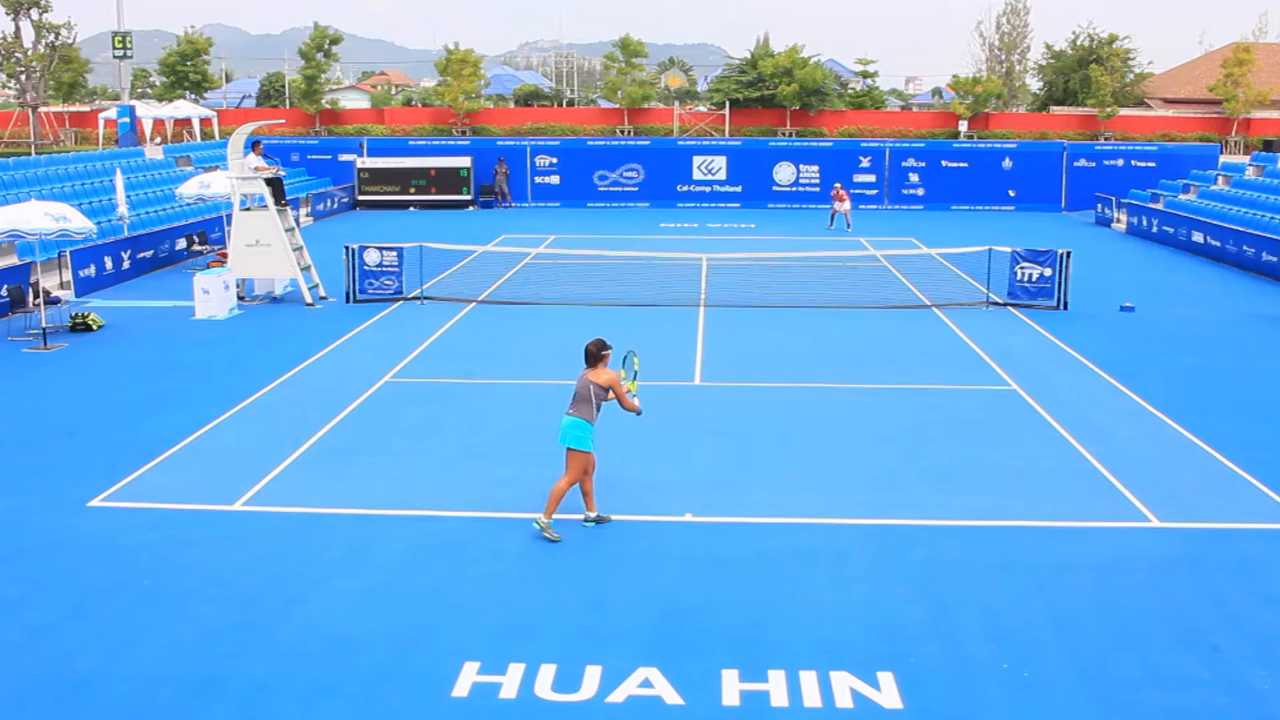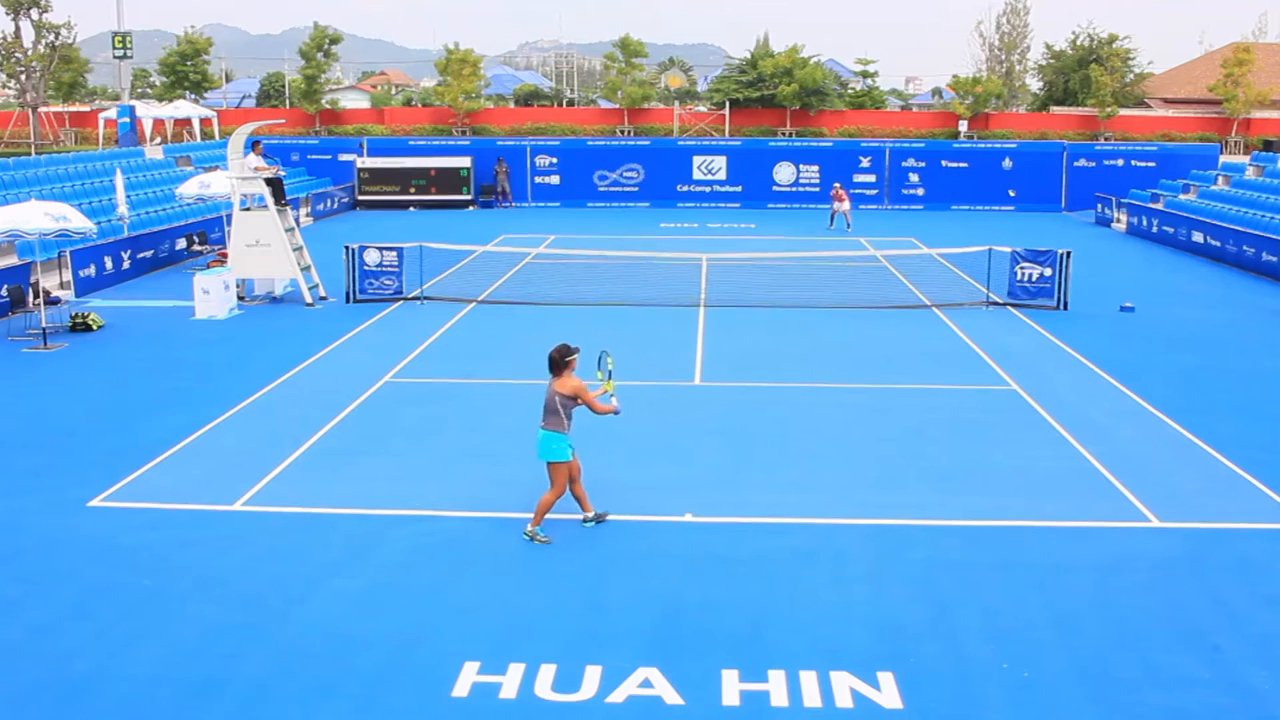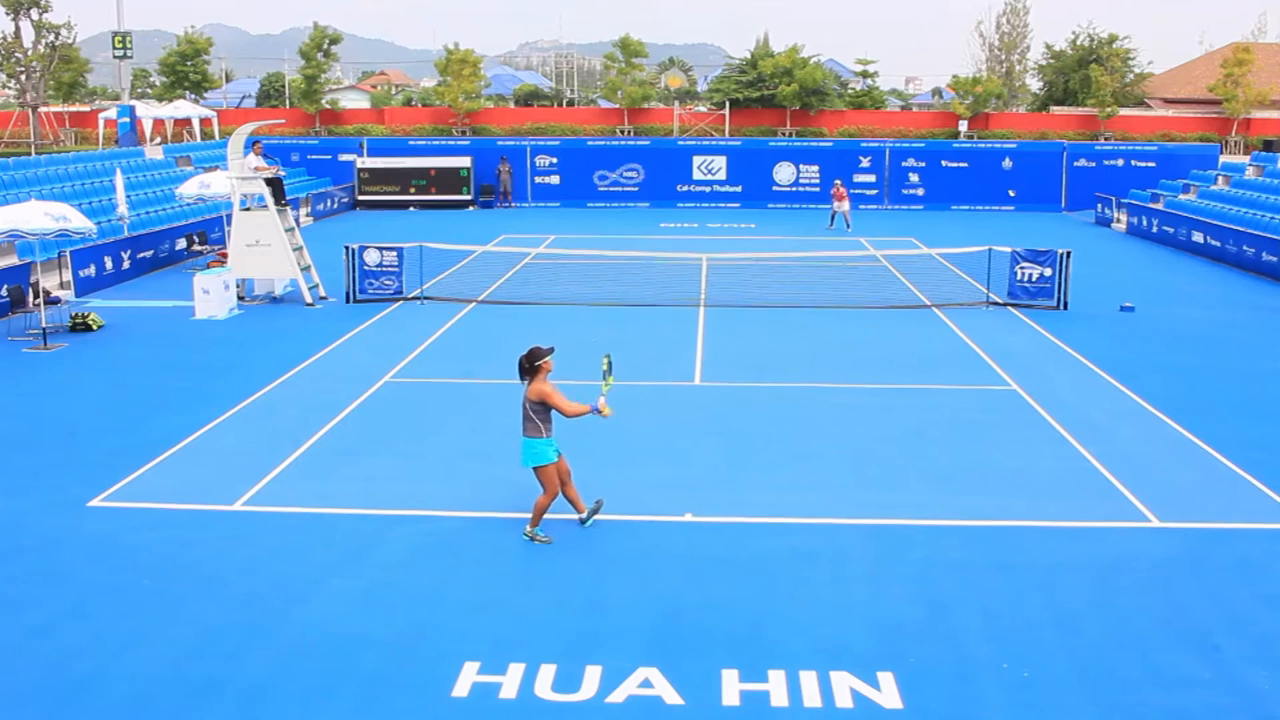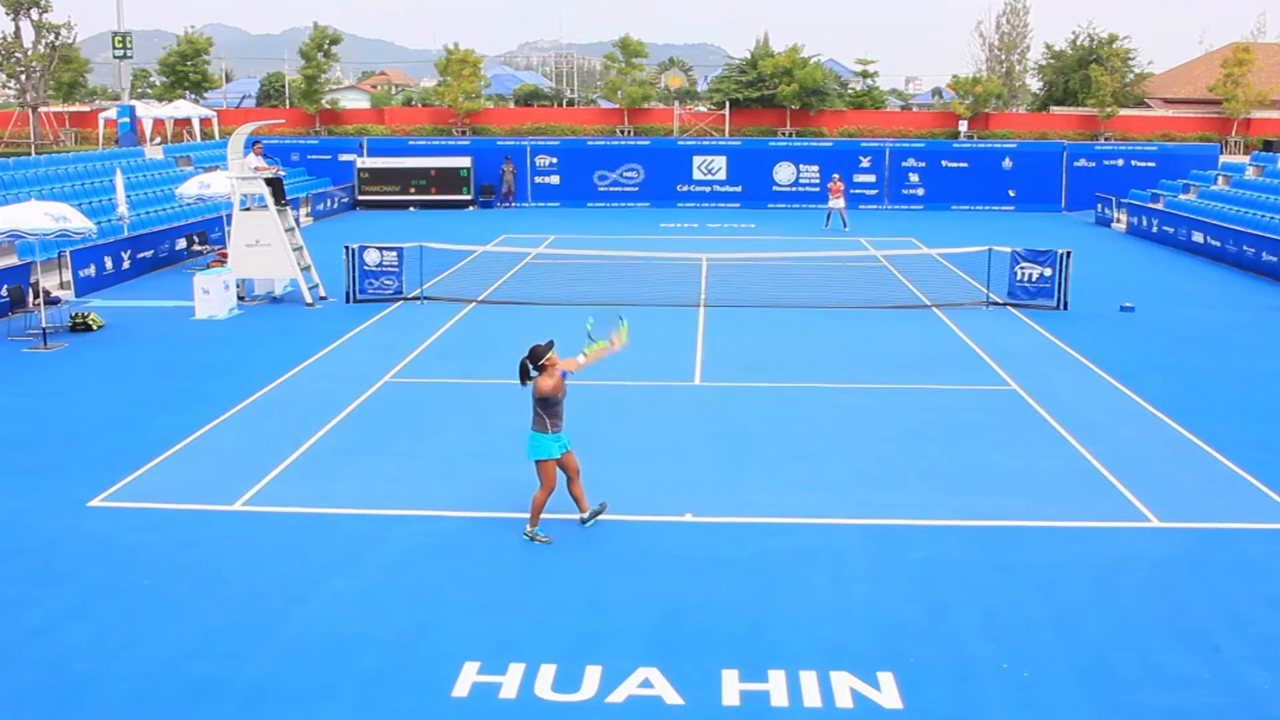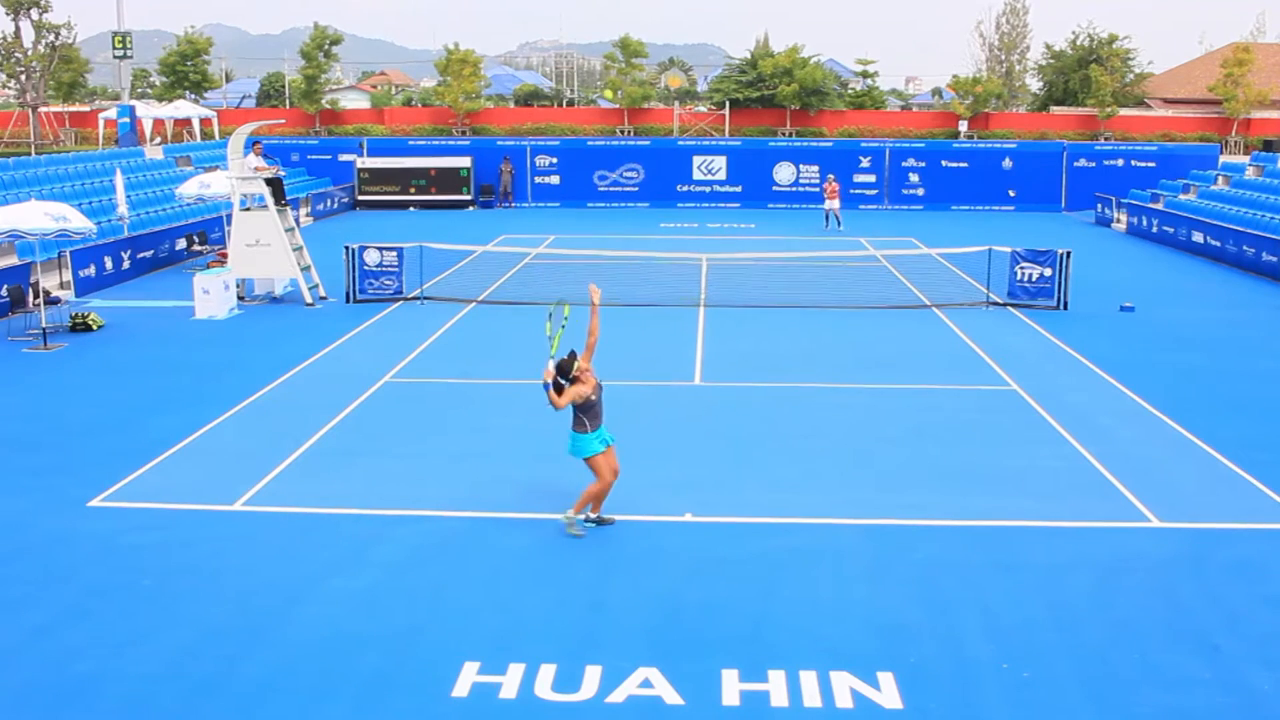
dt=0.5s
person 1, frame 1
left shoulder: (587, 373)
right shoulder: (610, 375)
right elbow: (625, 404)
left wrist: (621, 390)
right wrist: (637, 408)
left hip: (575, 424)
right hip: (580, 427)
left knee: (588, 470)
right knee: (571, 477)
left ankle: (591, 514)
right ankle: (545, 519)
person 1, frame 2
left shoulder: (557, 380)
right shoulder: (573, 383)
right elbow: (596, 408)
left wrist: (600, 391)
right wrist: (614, 409)
left hip: (558, 438)
right hip: (555, 439)
left knee: (575, 476)
right knee: (558, 489)
left ankle: (589, 514)
right ankle: (532, 528)
person 1, frame 3
left shoulder: (542, 383)
right shoulder: (541, 388)
left elbow: (565, 404)
right elbow: (567, 412)
left wrist: (595, 407)
right wrist: (595, 407)
left hip: (546, 442)
right hip: (537, 445)
left knee: (565, 478)
right knee: (552, 491)
left ankle: (584, 514)
right ankle: (531, 529)
person 1, frame 4
left shoulder: (558, 371)
right shoulder: (543, 385)
left elbow: (584, 359)
right elbow: (553, 389)
left wrist: (609, 347)
right wrist: (563, 372)
left hip: (558, 437)
right hip: (544, 439)
left knee: (573, 473)
right knee: (547, 487)
left ankle: (585, 514)
right ankle: (531, 529)
person 1, frame 5
left shoulder: (588, 371)
right shoulder: (575, 391)
left elbow: (592, 337)
right elbow: (558, 404)
left wrist: (595, 306)
right wrist: (548, 385)
left hip: (598, 432)
right hip: (585, 438)
left knee: (612, 471)
right knee: (605, 480)
left ankle: (592, 515)
right ankle: (572, 516)
